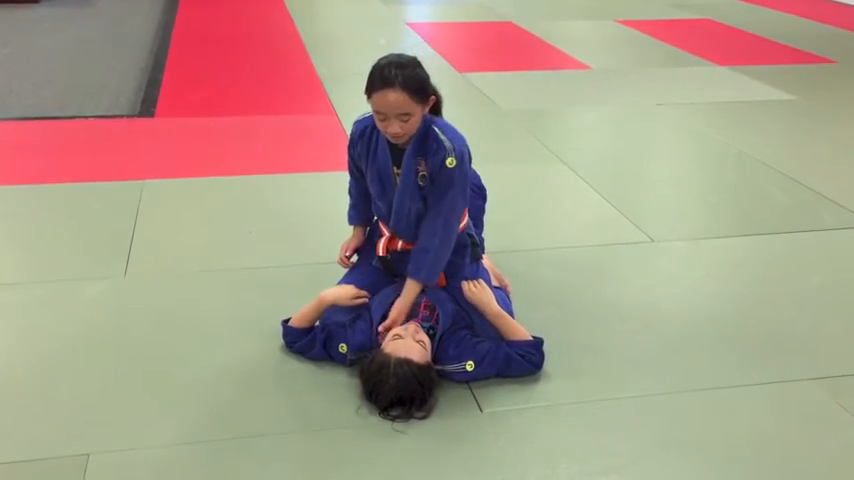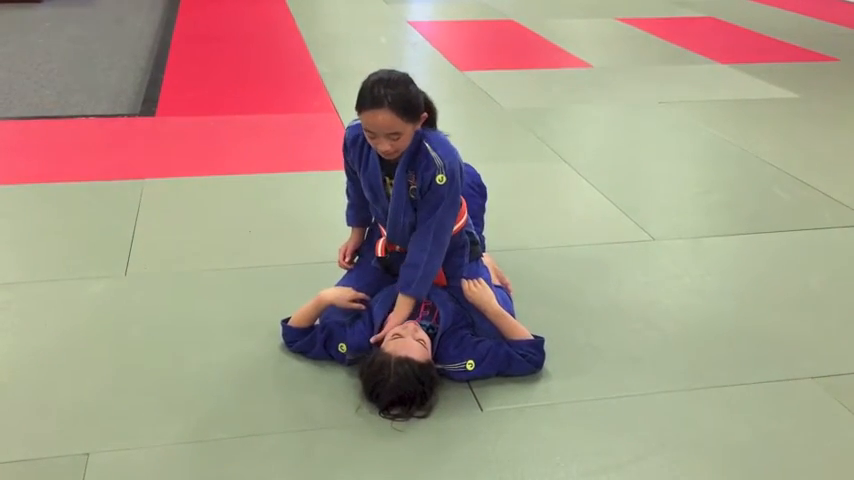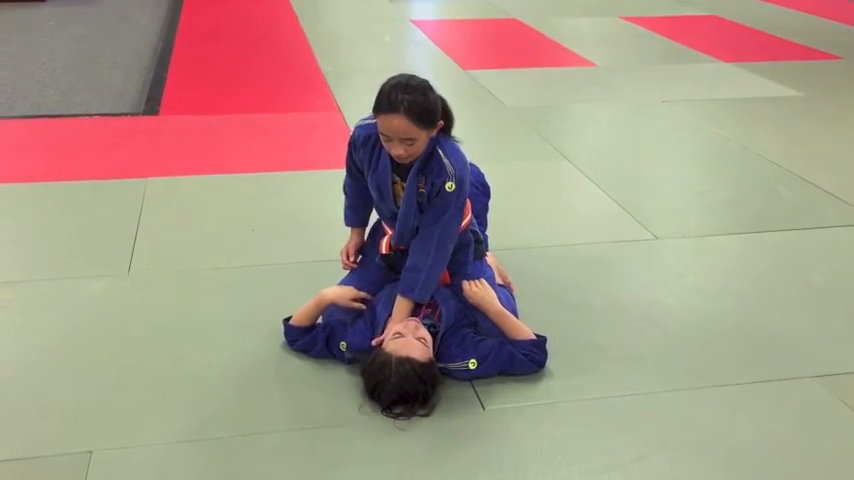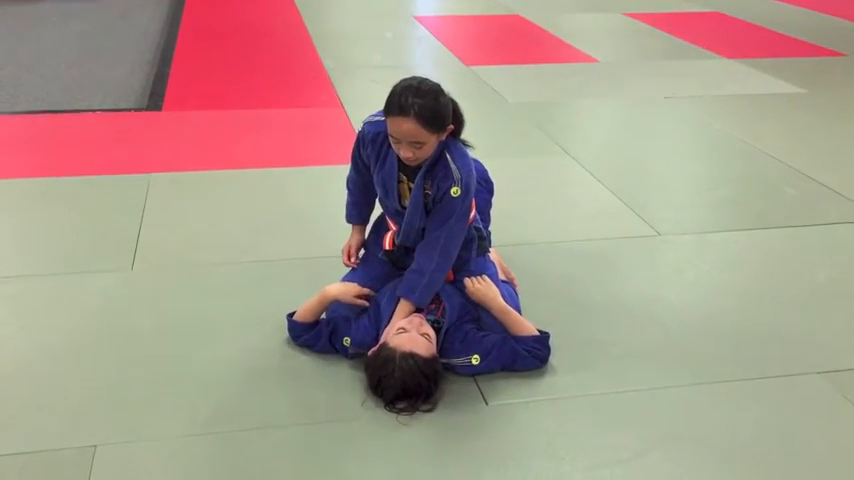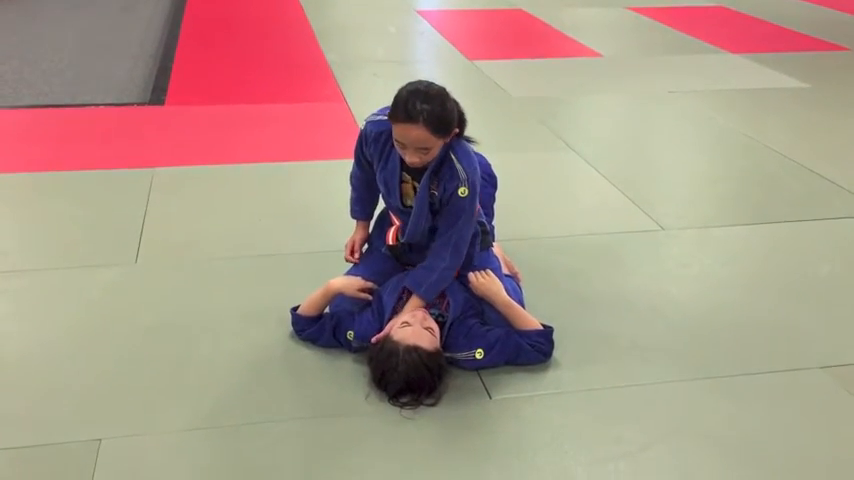
dt=0.5s
person 1, frame 1
left shoulder: (358, 343)
right shoulder: (454, 358)
left elbow: (295, 335)
right elbow: (531, 356)
left wrist: (325, 298)
right wrist: (490, 307)
person 1, frame 2
left shoulder: (359, 342)
right shoulder: (455, 357)
left elbow: (295, 335)
right elbow: (531, 355)
left wrist: (324, 298)
right wrist: (490, 306)
person 1, frame 3
left shoulder: (359, 342)
right shoulder: (456, 355)
left elbow: (296, 333)
right elbow: (534, 354)
left wrist: (325, 296)
right wrist: (492, 306)
right ankle: (485, 259)
person 1, frame 4
left shoulder: (363, 337)
right shoulder: (459, 352)
left elbow: (301, 329)
right elbow: (536, 350)
left wrist: (328, 293)
right wrist: (495, 302)
person 1, frame 5
left shoulder: (366, 331)
right shoulder: (462, 345)
left elbow: (304, 323)
right elbow: (540, 344)
left wrist: (333, 286)
right wrist: (498, 296)
person 2, frame 1
left shoulder: (450, 150)
right shoulder: (363, 133)
left elbow: (439, 230)
left wrist: (407, 298)
right wrist: (359, 231)
left hip: (446, 251)
right hip: (387, 243)
left ankle: (481, 267)
person 2, frame 2
left shoulder: (442, 163)
right shoulder: (355, 139)
left elbow: (430, 241)
left wrist: (401, 311)
right wrist: (357, 234)
left hip: (445, 247)
right hip: (388, 241)
left ankle: (480, 263)
person 2, frame 3
left shoulder: (450, 170)
right shoulder: (364, 137)
left elbow: (431, 249)
left wrist: (400, 318)
right wrist: (357, 233)
left hip: (448, 247)
right hip: (391, 241)
left ankle: (480, 254)
person 2, frame 4
left shoulder: (457, 174)
right shoulder: (373, 133)
left elbow: (436, 252)
right elbow: (361, 181)
left wrist: (400, 319)
right wrist: (358, 230)
left hip: (452, 245)
right hip: (395, 236)
right knee: (342, 312)
left ankle: (486, 256)
person 2, frame 5
left shoulder: (462, 172)
right shoulder: (376, 130)
left elbow: (448, 251)
left wrist: (409, 313)
right wrist: (362, 226)
left hip: (456, 238)
right hip: (398, 233)
right knee: (345, 307)
